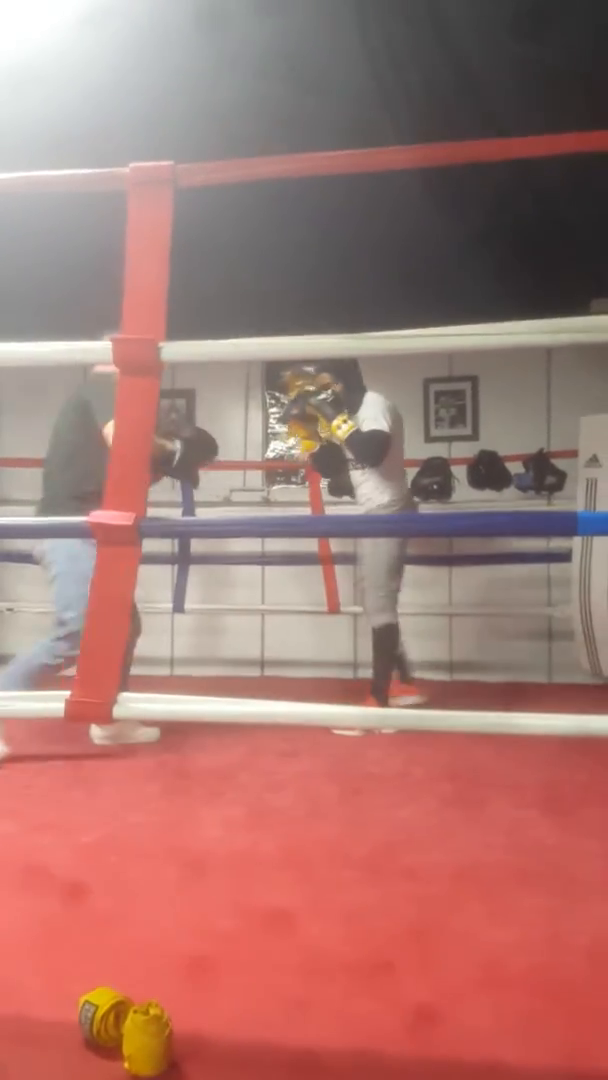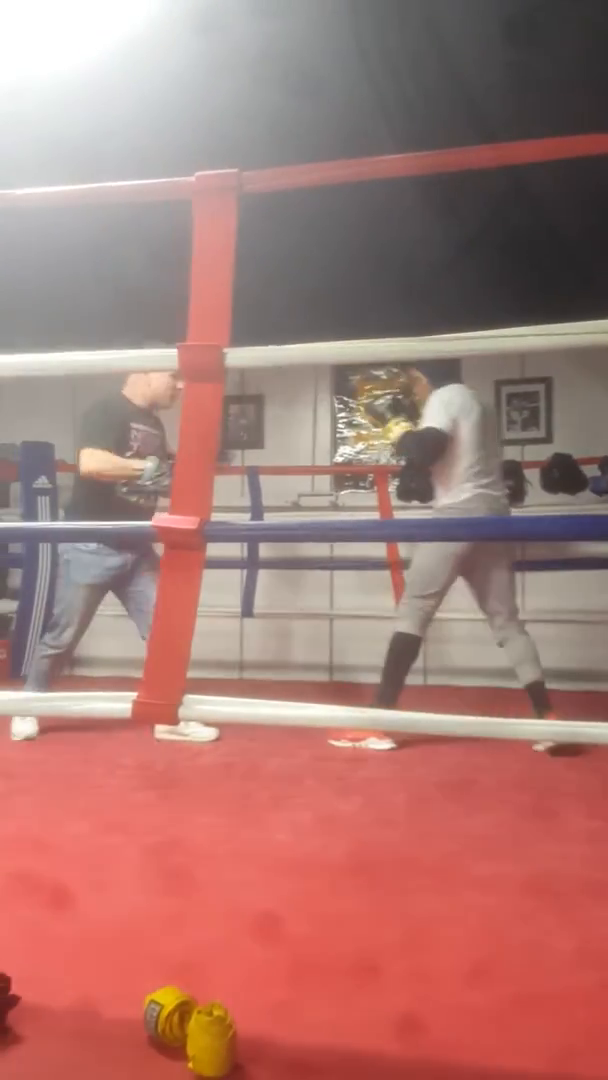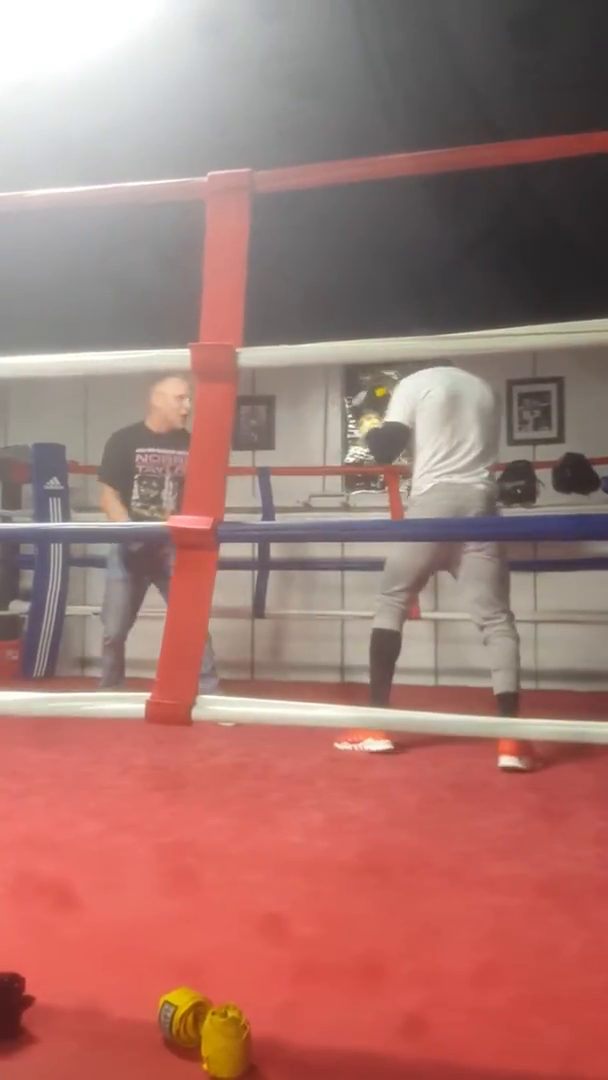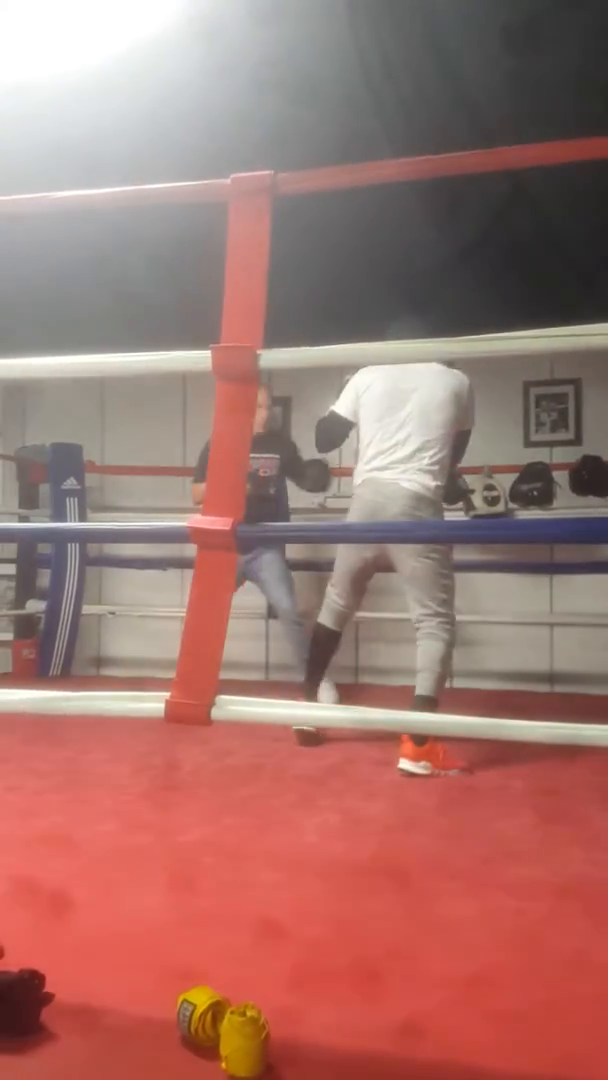
dt=1s
person 1, frame 1
left shoulder: (374, 404)
right shoulder: (348, 413)
left elbow: (372, 452)
right elbow: (329, 469)
left wrist: (333, 416)
right wrist: (305, 426)
left hip: (388, 514)
right hip: (371, 516)
left knee: (379, 601)
right knee: (376, 601)
left ankle: (379, 703)
right ankle: (404, 683)
person 1, frame 2
left shoulder: (446, 397)
right shoulder: (479, 405)
left elbow: (424, 453)
left hip: (459, 516)
right hip: (493, 515)
left knee: (413, 611)
right knee: (506, 621)
right ankle: (546, 718)
person 1, frame 3
left shoulder: (414, 385)
right shoulder: (484, 389)
left elbow: (384, 450)
left wrist: (369, 415)
left hip: (433, 504)
right hip: (479, 504)
left knee: (391, 605)
right knee: (496, 618)
right ankle: (510, 739)
person 1, frame 4
left shoulder: (367, 376)
right shoulder: (456, 382)
left elbow: (324, 439)
left hip: (368, 500)
right hip: (416, 507)
left knee: (337, 602)
right knee: (435, 620)
left ankle: (308, 707)
right ankle: (417, 745)
person 2, frame 1
left shoulder: (97, 392)
right shoulder: (104, 387)
left wrist: (165, 461)
right wrist: (175, 450)
right hip: (71, 532)
left knee: (123, 626)
right knee: (71, 634)
left ankle: (108, 720)
person 2, frame 2
left shoulder: (154, 421)
right shoulder: (107, 412)
left elbow: (162, 474)
right elbow: (89, 464)
right wrist: (149, 468)
left hip: (135, 546)
right hip: (91, 545)
right knee: (63, 633)
person 2, frame 3
left shoulder: (190, 445)
right shoulder: (124, 441)
right elbow: (108, 496)
left hip: (174, 552)
right hip: (129, 552)
right knee: (114, 631)
left ankle: (210, 694)
right ankle: (110, 694)
person 2, frame 4
left shoulder: (281, 444)
left elbow: (306, 480)
right elbow: (197, 496)
left wrist: (316, 475)
left hip: (266, 545)
left knee: (288, 611)
left ankle: (316, 679)
